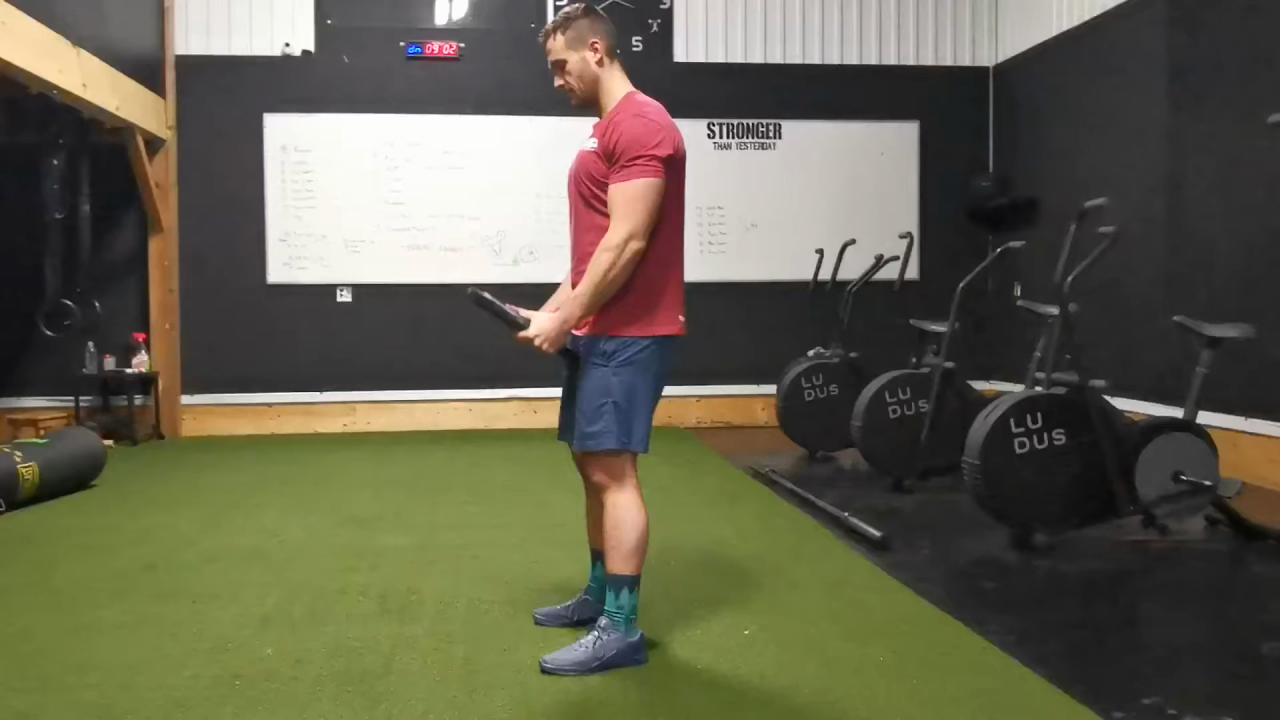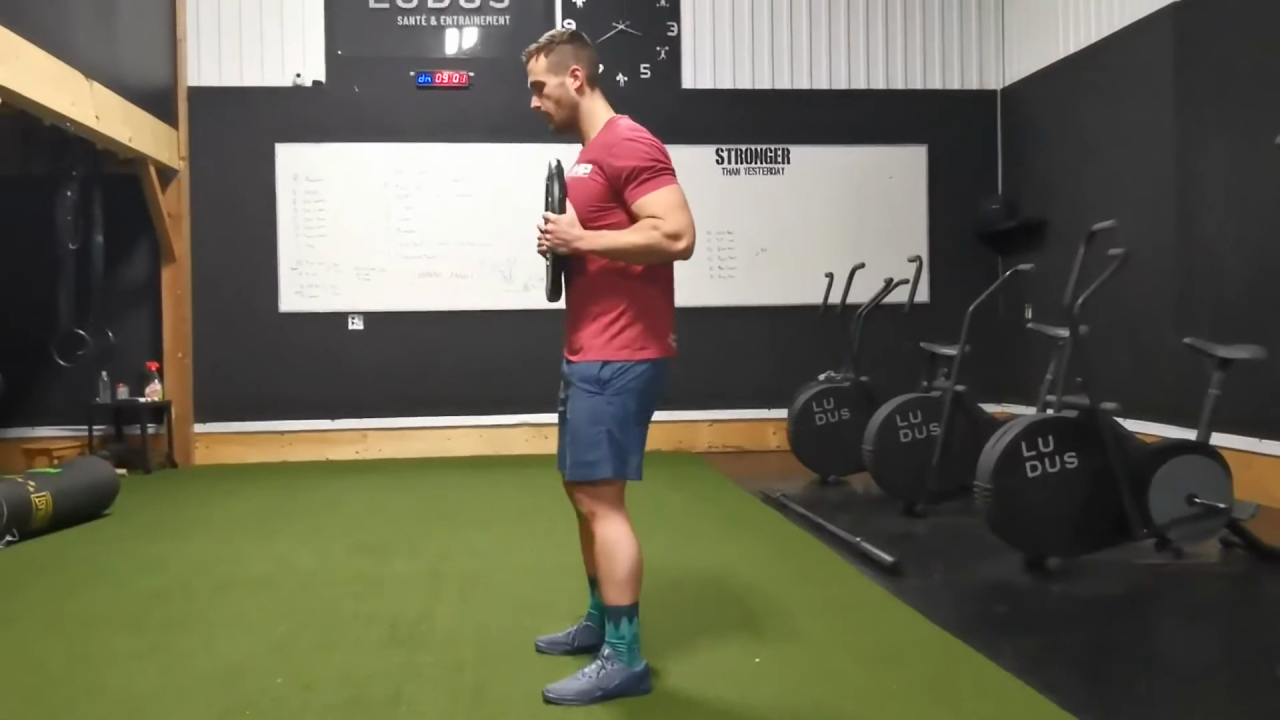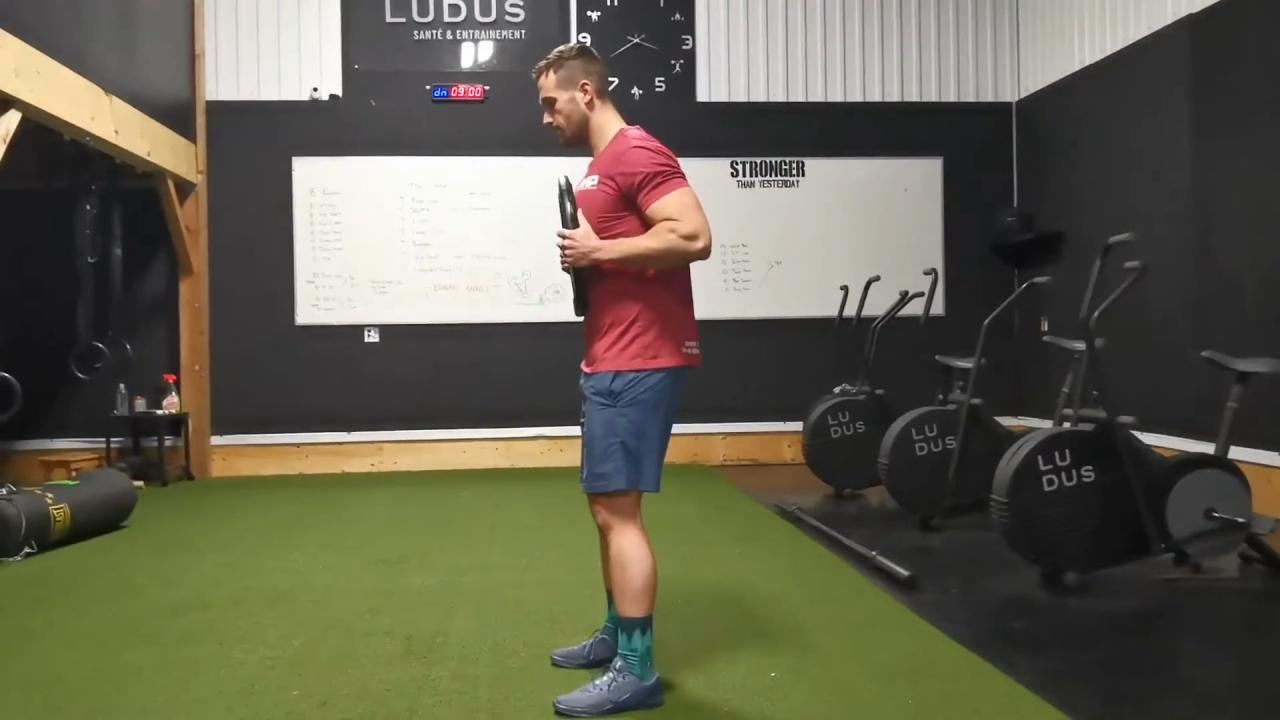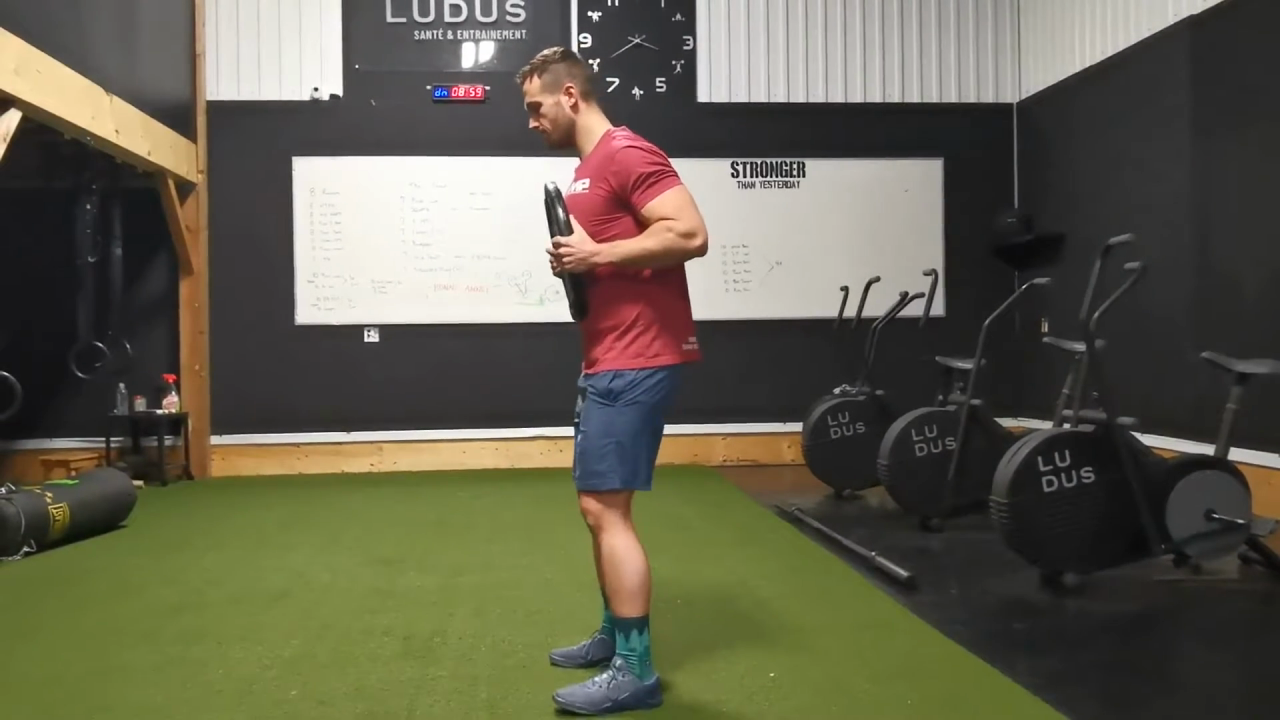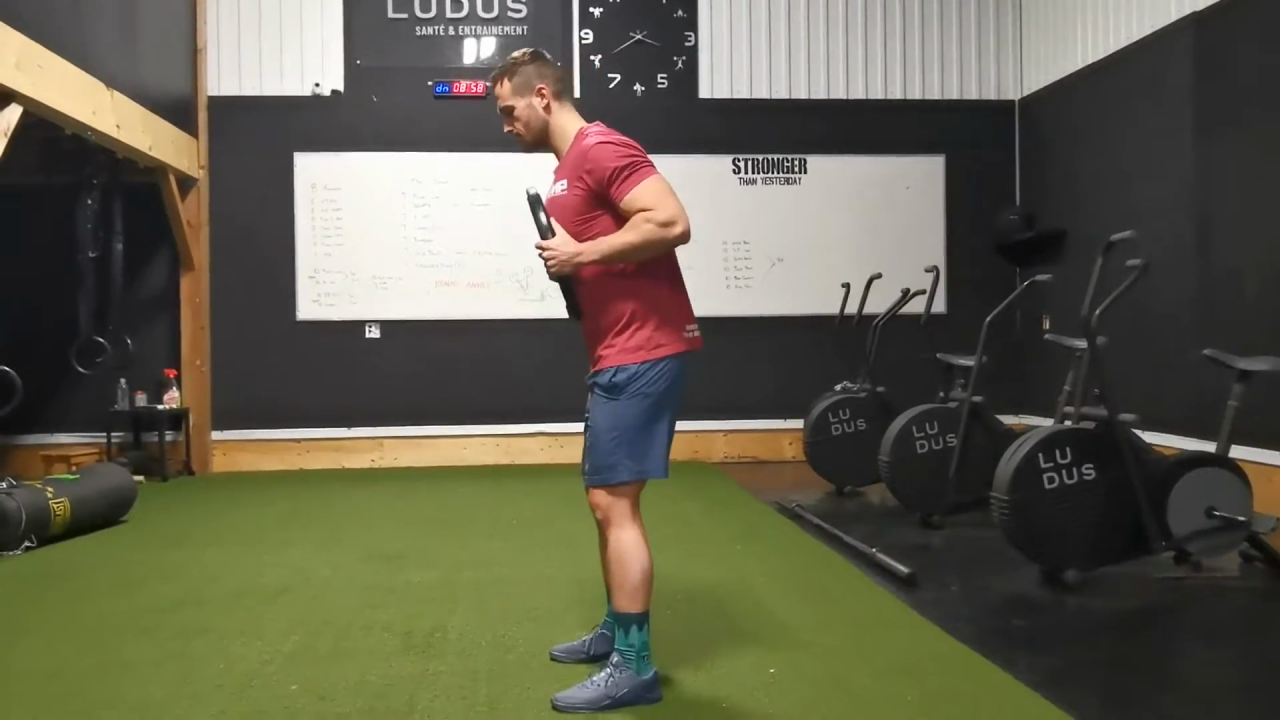
dt=1s
person 1, frame 1
left shoulder: (638, 125)
right shoulder: (609, 128)
left elbow: (627, 242)
left wrist: (564, 318)
right wrist: (560, 304)
left hip: (628, 331)
right hip: (601, 326)
left knee: (614, 470)
right knee: (591, 462)
left ankle: (620, 628)
right ankle: (600, 593)
person 1, frame 2
left shoulder: (628, 146)
right shoulder: (590, 155)
left elbow: (676, 236)
left wrist: (583, 240)
right wrist: (565, 242)
left hip: (620, 353)
right hip: (589, 350)
left knee: (602, 499)
right knee: (583, 488)
left ankle: (624, 658)
right ankle: (600, 619)
person 1, frame 3
left shoulder: (637, 154)
right shoulder: (602, 166)
left elbow: (693, 237)
left wrist: (600, 250)
right wrist: (585, 255)
left hip: (638, 362)
right hip: (612, 359)
left knee: (617, 510)
right knee: (607, 505)
right ankle: (616, 635)
person 1, frame 4
left shoulder: (627, 155)
right shoulder: (588, 169)
left elbow: (690, 234)
left wrist: (598, 255)
right wrist: (574, 262)
left hip: (637, 360)
right hip: (608, 358)
left knee: (603, 506)
right knee: (600, 502)
right ankle: (615, 635)
person 1, frame 5
left shoulder: (601, 150)
right shoulder: (570, 168)
left elbow: (671, 224)
left wrist: (580, 254)
right wrist: (569, 257)
left hip: (642, 353)
right hip: (619, 353)
left knee: (614, 503)
right knee: (607, 500)
left ankle: (633, 667)
right ankle: (616, 631)
